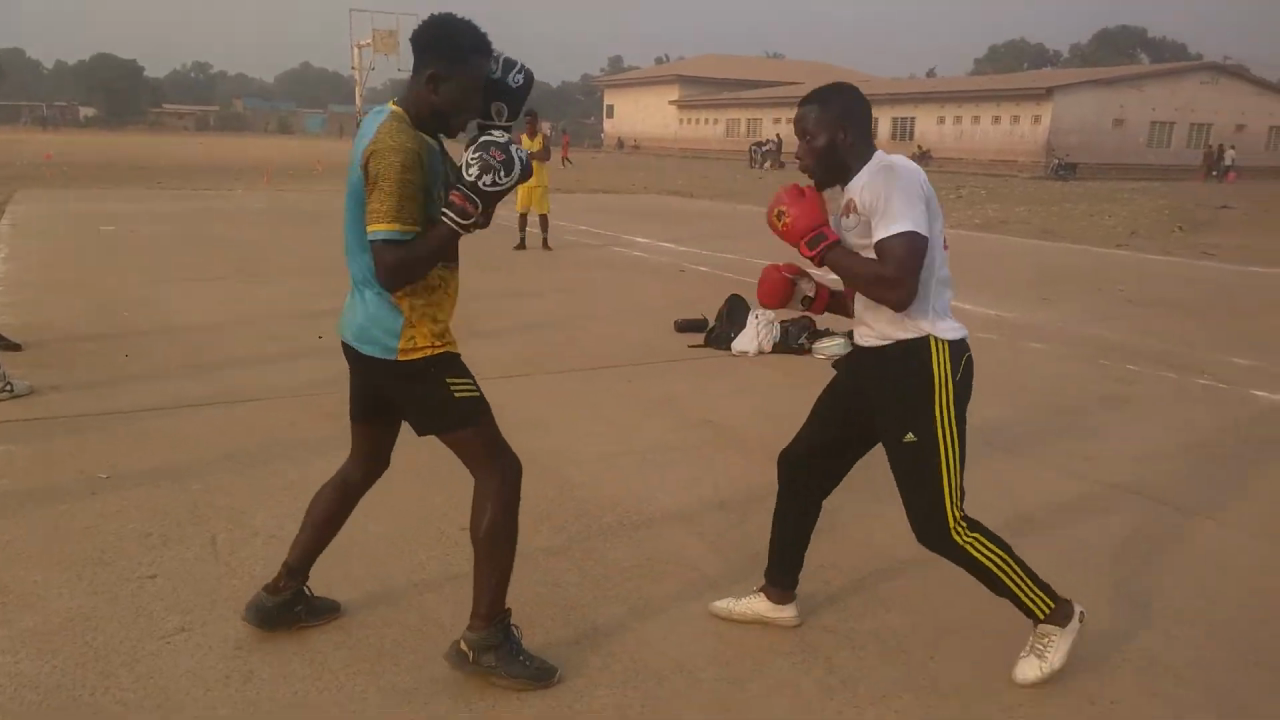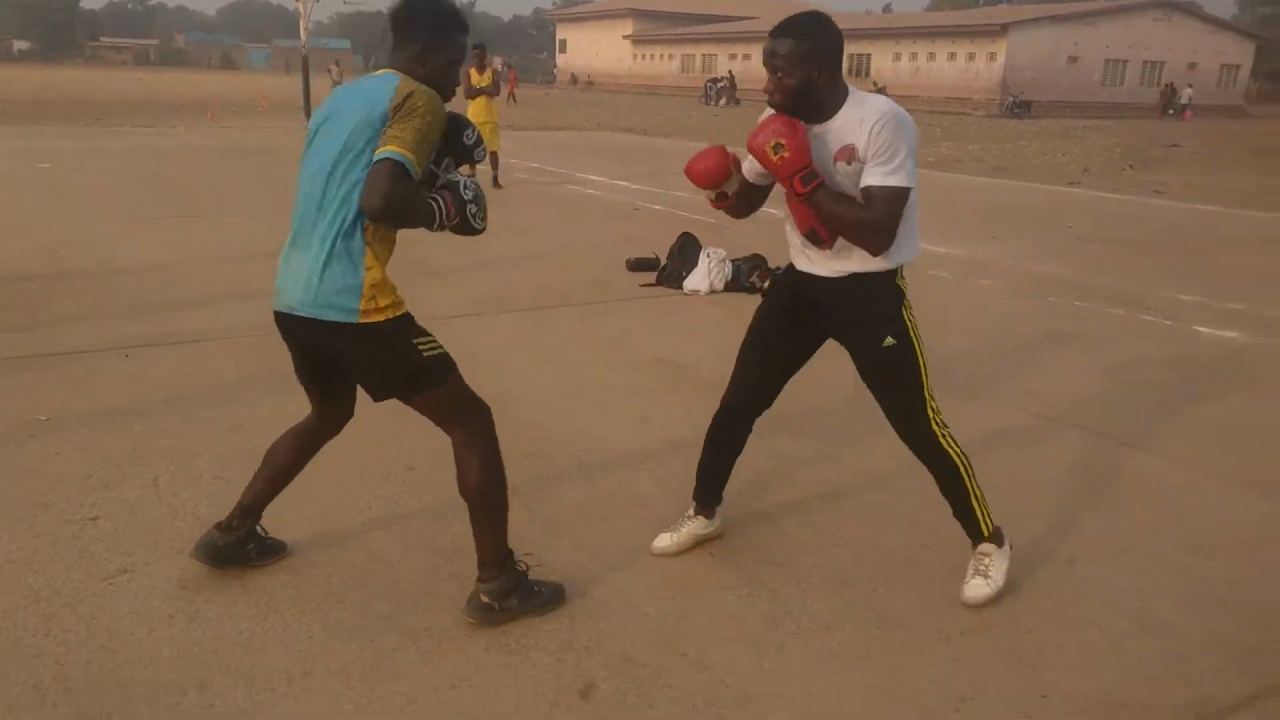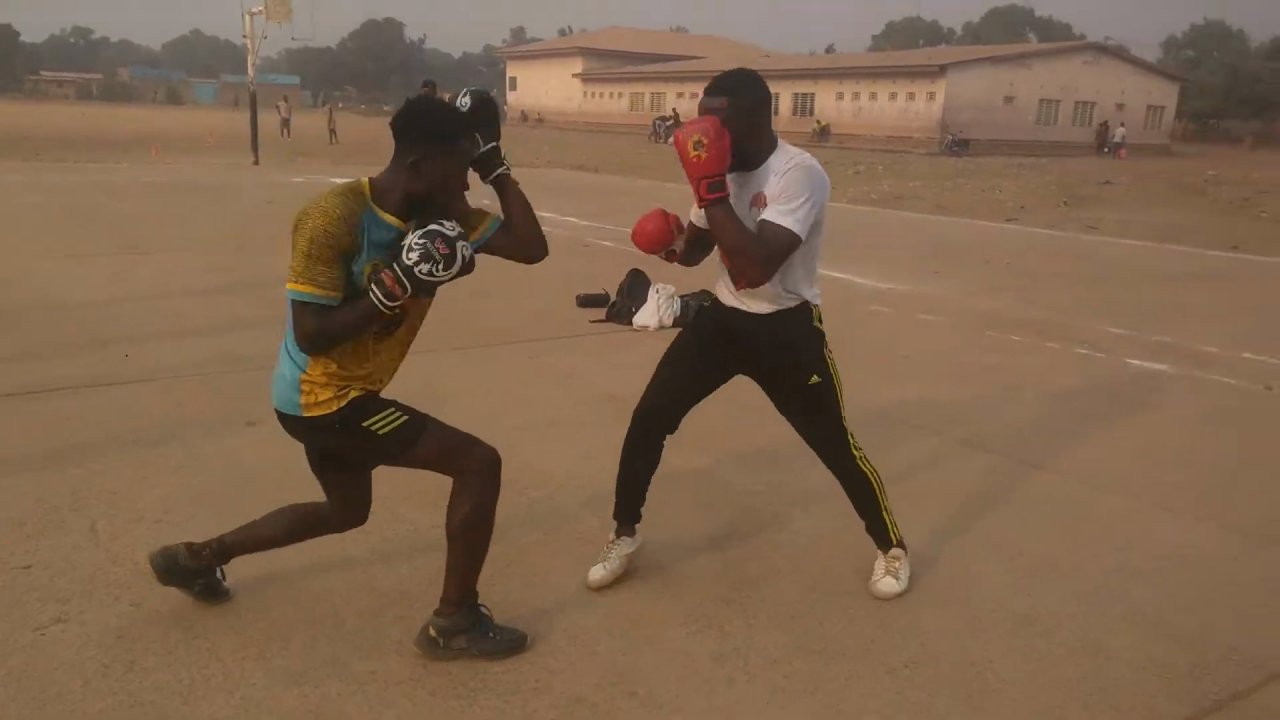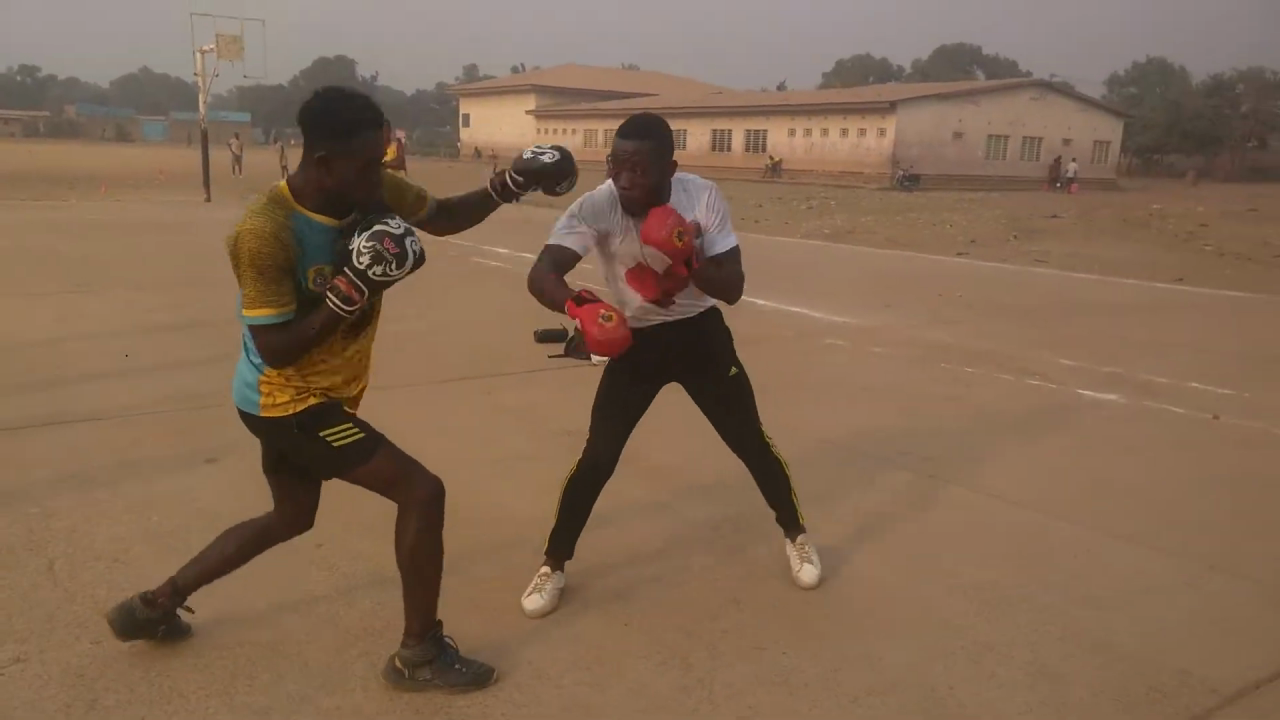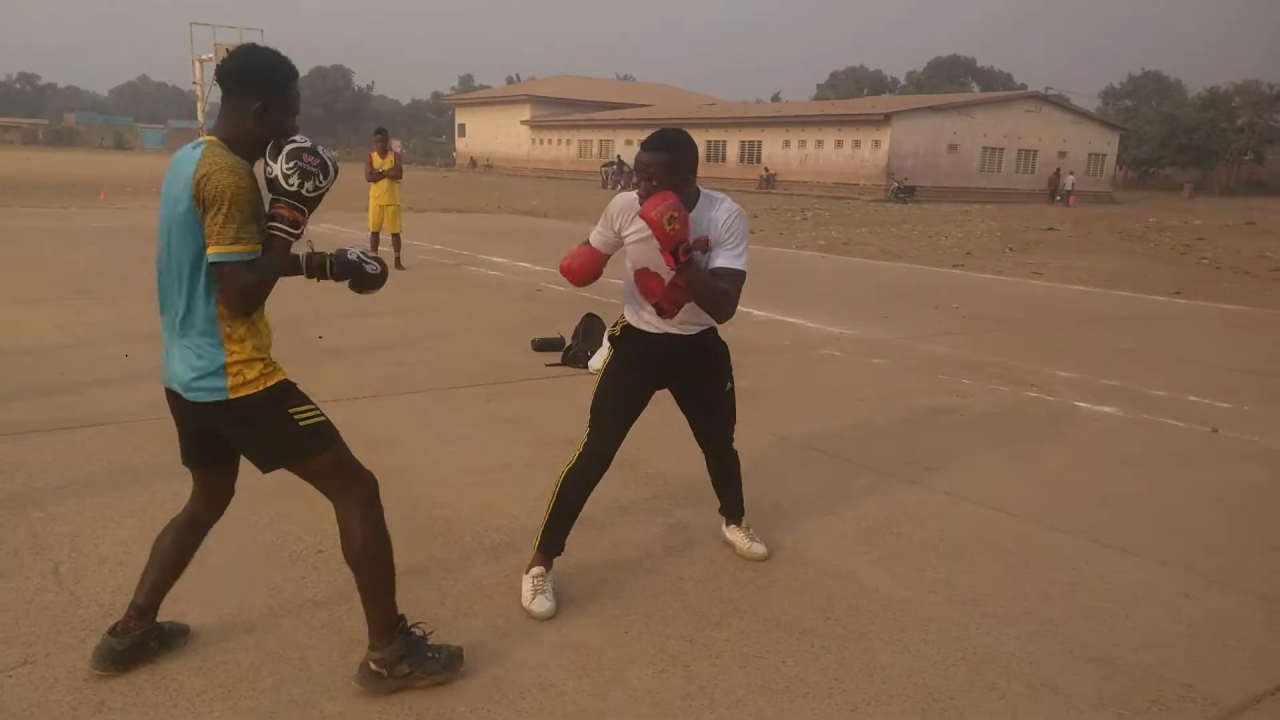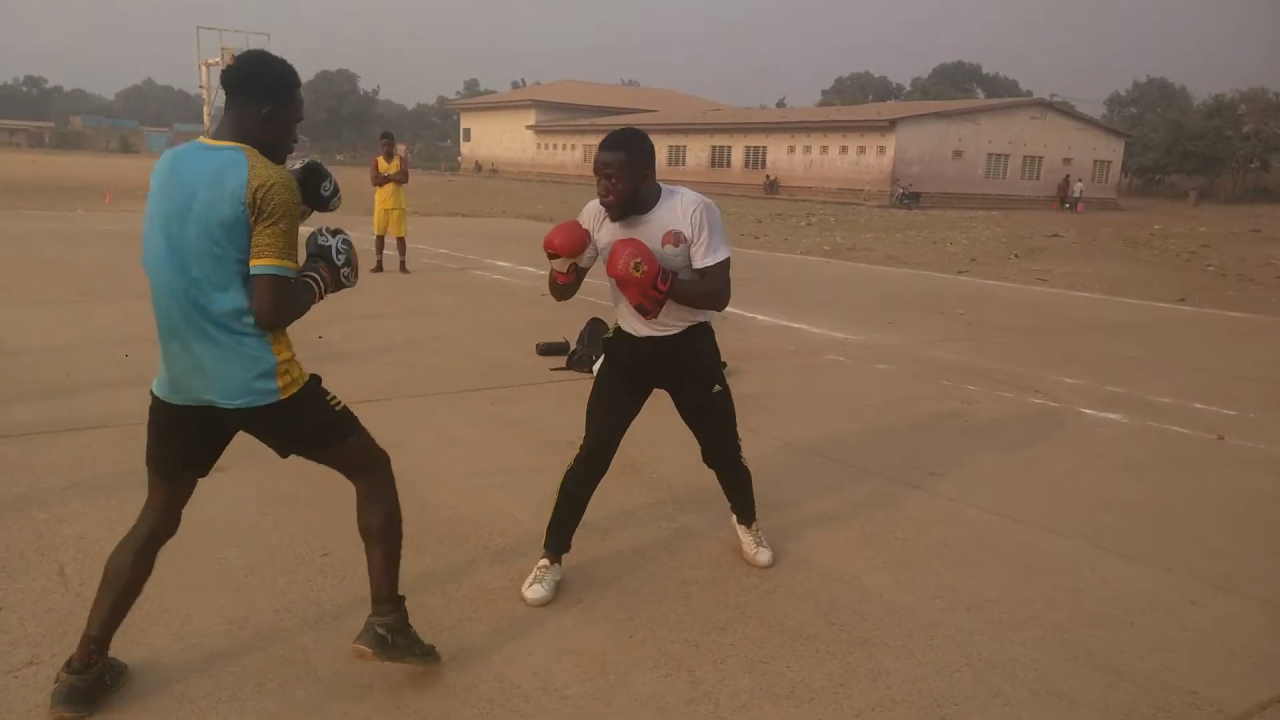
dt=0.3s
person 1, frame 1
left shoulder: (410, 131)
right shoulder: (399, 147)
left elbow: (467, 213)
right elbow: (396, 269)
left wrist: (494, 147)
right wrist: (466, 201)
left hip: (370, 336)
right hip: (410, 343)
left knee: (363, 464)
right knee: (498, 468)
left ankle: (282, 593)
right ankle: (485, 636)
person 1, frame 2
left shoulder: (341, 97)
right shoulder: (418, 101)
right elbow: (377, 202)
left wrist: (431, 172)
right wrist: (444, 205)
left hip: (295, 302)
right hip: (354, 308)
left knee: (329, 415)
right knee: (471, 422)
left ankle: (232, 531)
right ankle: (496, 583)
person 1, frame 3
left shoulder: (434, 217)
right shoulder: (330, 216)
left elbow: (532, 247)
right elbow: (310, 335)
left wrist: (494, 163)
right wrist: (397, 284)
left hip: (328, 395)
right hip: (321, 398)
left knee: (347, 510)
right knee: (478, 462)
left ankle: (195, 557)
right ankle: (454, 619)
person 1, frame 4
left shoulder: (360, 197)
right shoulder: (264, 229)
left elbow: (442, 216)
right elbow: (277, 347)
left wrist: (511, 182)
right wrist: (355, 286)
left hip: (301, 396)
right hip: (284, 400)
left knee: (289, 517)
right knee: (421, 491)
left ankle: (152, 607)
right ankle: (419, 652)
person 1, frame 5
left shoulder: (192, 160)
right shoulder: (228, 174)
right elbow: (241, 292)
left wrist: (328, 264)
right wrist: (288, 215)
left hip: (190, 377)
right hip: (237, 380)
left knee: (206, 502)
right knee: (356, 489)
left ankle: (129, 631)
right ankle: (391, 649)
person 1, frame 6
left shoulder: (168, 165)
right shoulder: (269, 182)
right elbow: (275, 308)
right wrist: (325, 272)
left hip: (180, 382)
right hip: (260, 382)
left knee: (156, 519)
right knee: (373, 471)
left ankle: (83, 666)
right ankle: (387, 621)
person 2, frame 1
left shoulder: (891, 178)
right shoulder: (859, 190)
left elbow: (898, 287)
left wrist: (820, 244)
right wrist: (814, 294)
left hip: (923, 364)
right hip: (875, 358)
left knee: (939, 524)
right knee: (798, 467)
left ankle: (1054, 617)
right ankle: (777, 596)
person 2, frame 2
left shoulder: (884, 121)
right shoulder: (778, 124)
left elbow: (877, 236)
right elbow: (744, 202)
left wrist: (802, 174)
right wrist: (721, 186)
left hip: (871, 292)
right hip: (800, 286)
left knee: (918, 425)
right knee: (739, 403)
left ankle: (988, 545)
right ankle: (703, 515)
person 2, frame 3
left shoulder: (800, 173)
right shoulder: (712, 169)
left elbow: (757, 268)
left wrist: (711, 190)
right wrist: (673, 241)
left hip: (786, 327)
right hip: (722, 318)
left knee: (836, 446)
right knee: (649, 419)
left ankle: (890, 547)
right ankle: (624, 534)
person 2, frame 4
left shoulder: (699, 199)
right shoulder: (595, 206)
left elbow: (731, 288)
right elbow: (541, 275)
left wrist: (687, 256)
right wrist: (579, 305)
left hip: (702, 336)
right hip: (636, 341)
left knee: (751, 441)
right knee: (599, 454)
left ankle: (794, 533)
right ankle: (553, 565)
person 2, frame 5
left shoulder: (726, 216)
right shoulder: (622, 208)
left elbow: (724, 308)
right elbow: (590, 260)
left wrist: (680, 254)
right wrist: (582, 268)
left hip: (700, 348)
right hip: (638, 344)
left knee: (720, 445)
right knee: (595, 450)
left ankle: (734, 522)
right ankle: (542, 564)
person 2, frame 6
left shoulder: (695, 210)
right shoulder: (594, 216)
left elbow: (718, 298)
right elbow: (562, 292)
left wrist: (660, 277)
right wrist: (562, 264)
left hip: (690, 347)
right hip: (629, 347)
left knee: (722, 449)
right knee: (593, 452)
left ankle: (746, 521)
right ankle: (551, 557)
